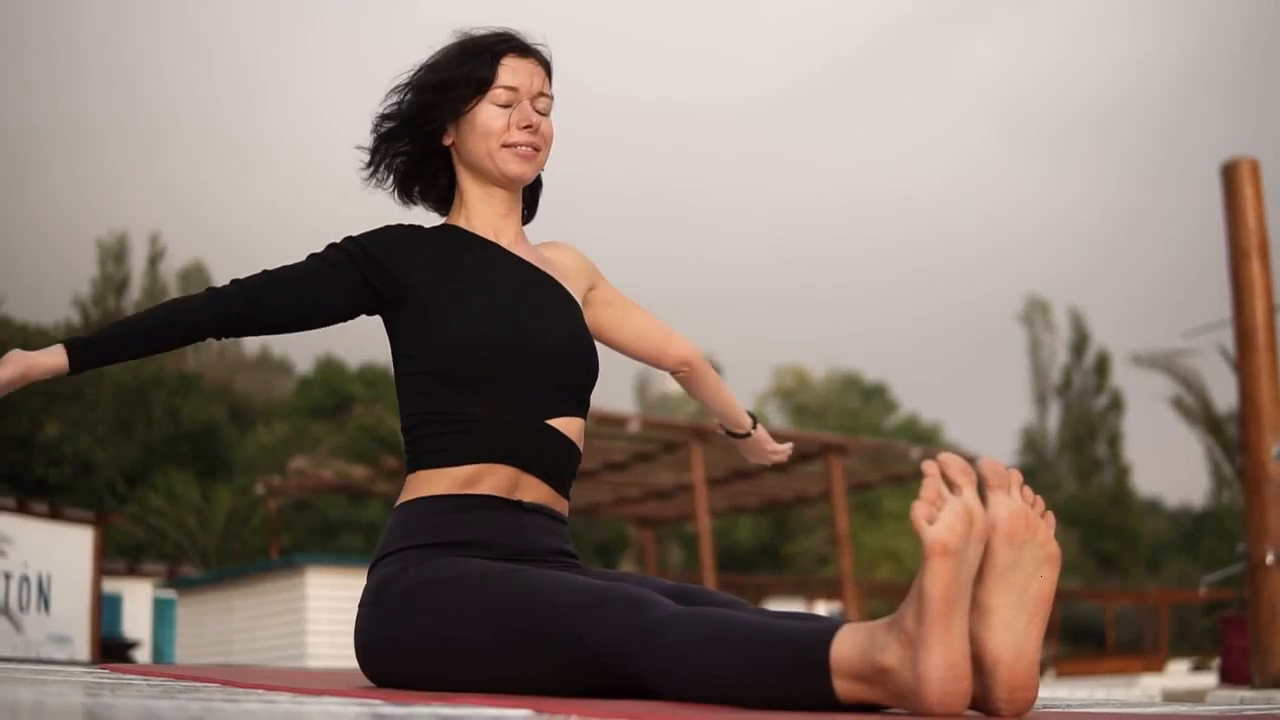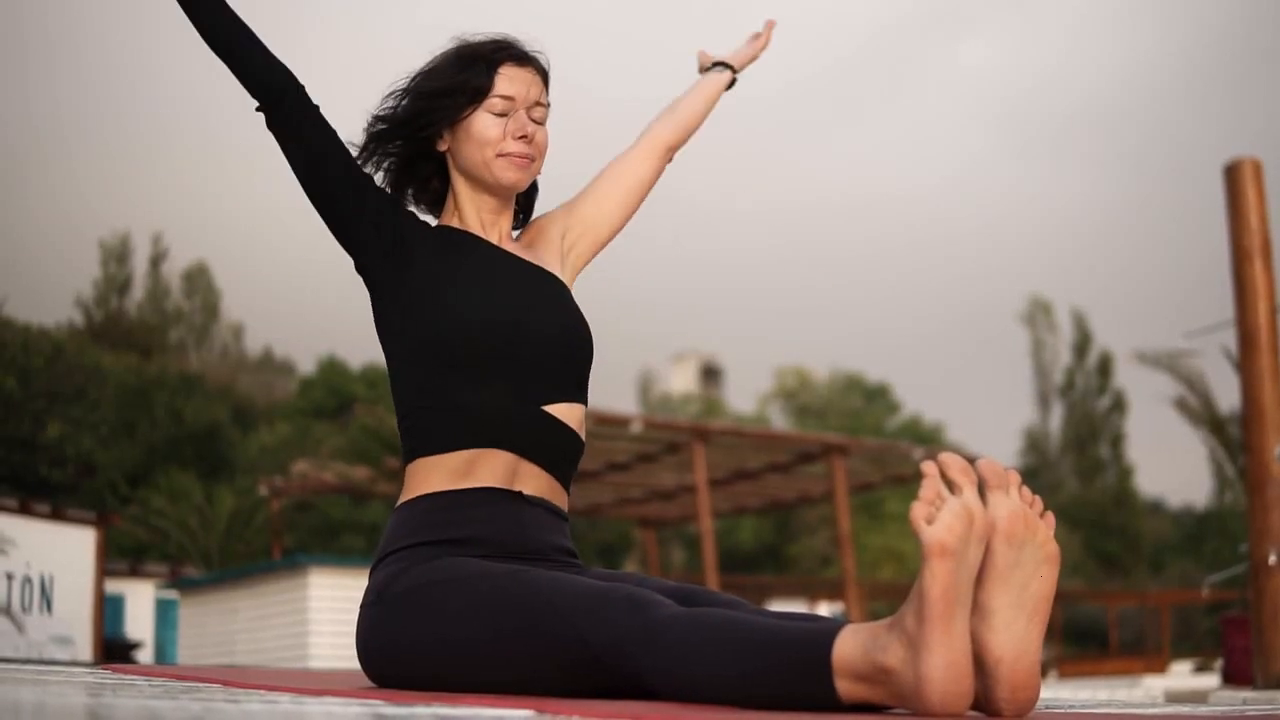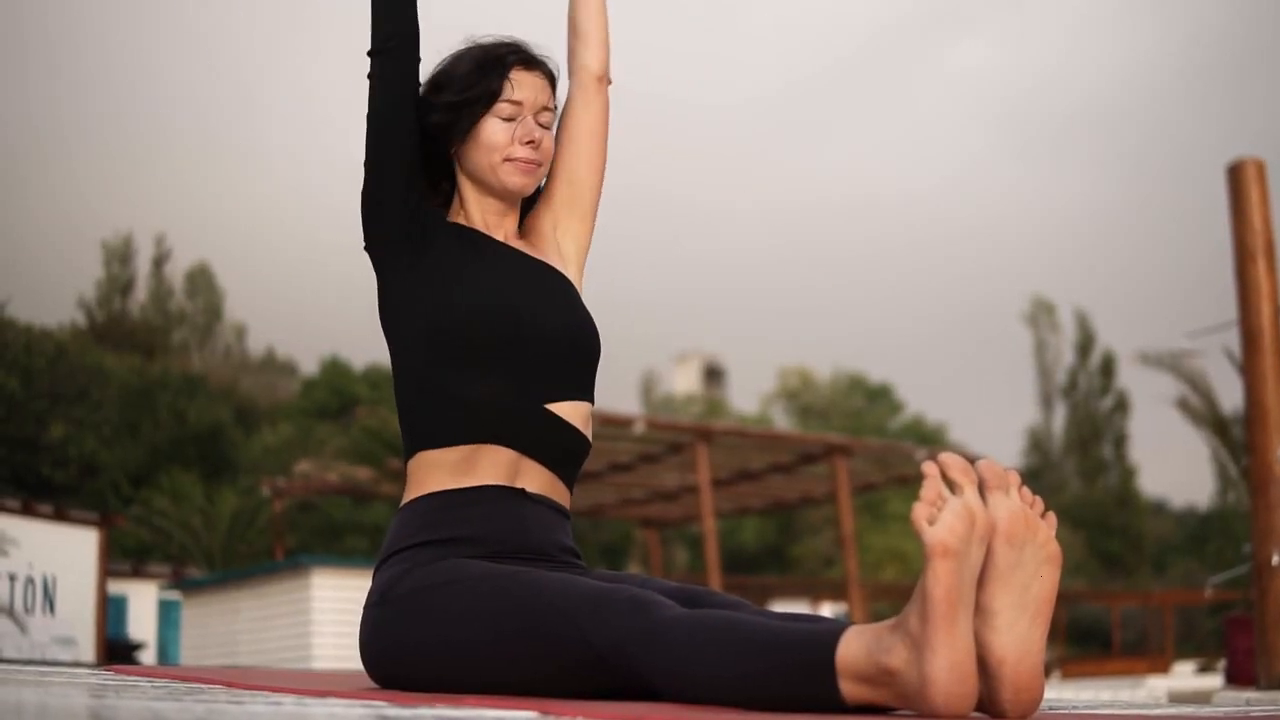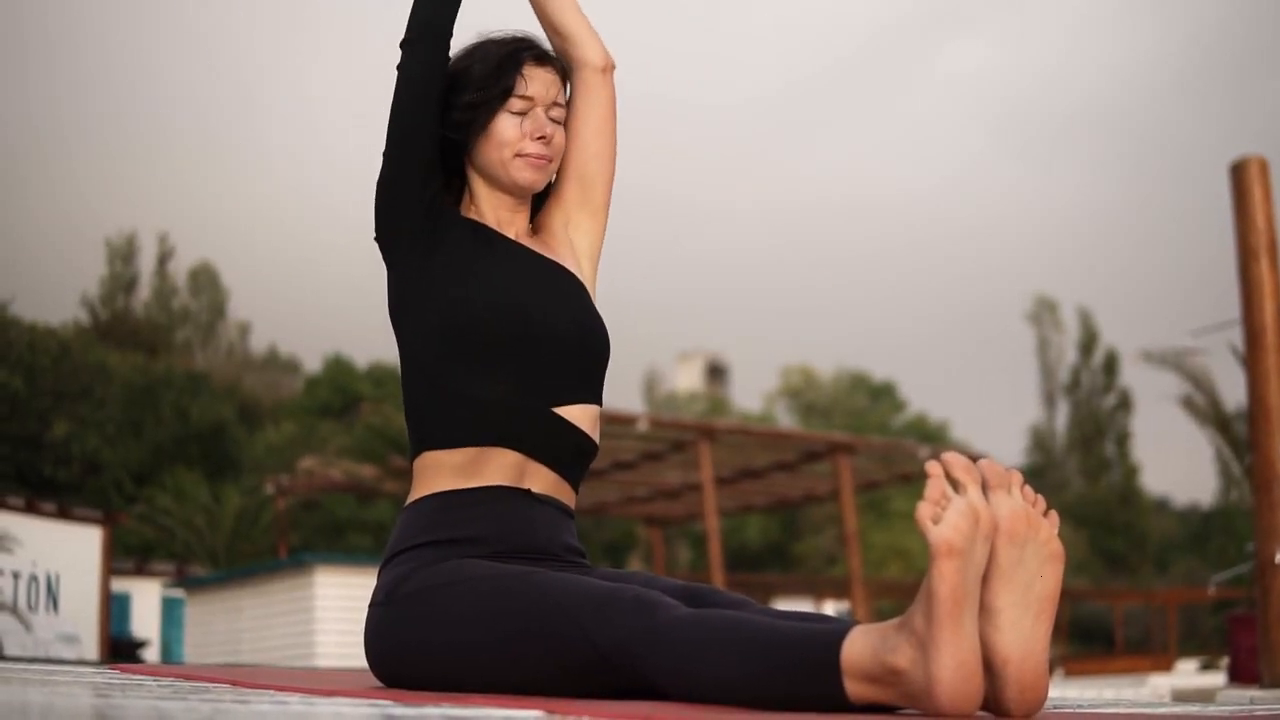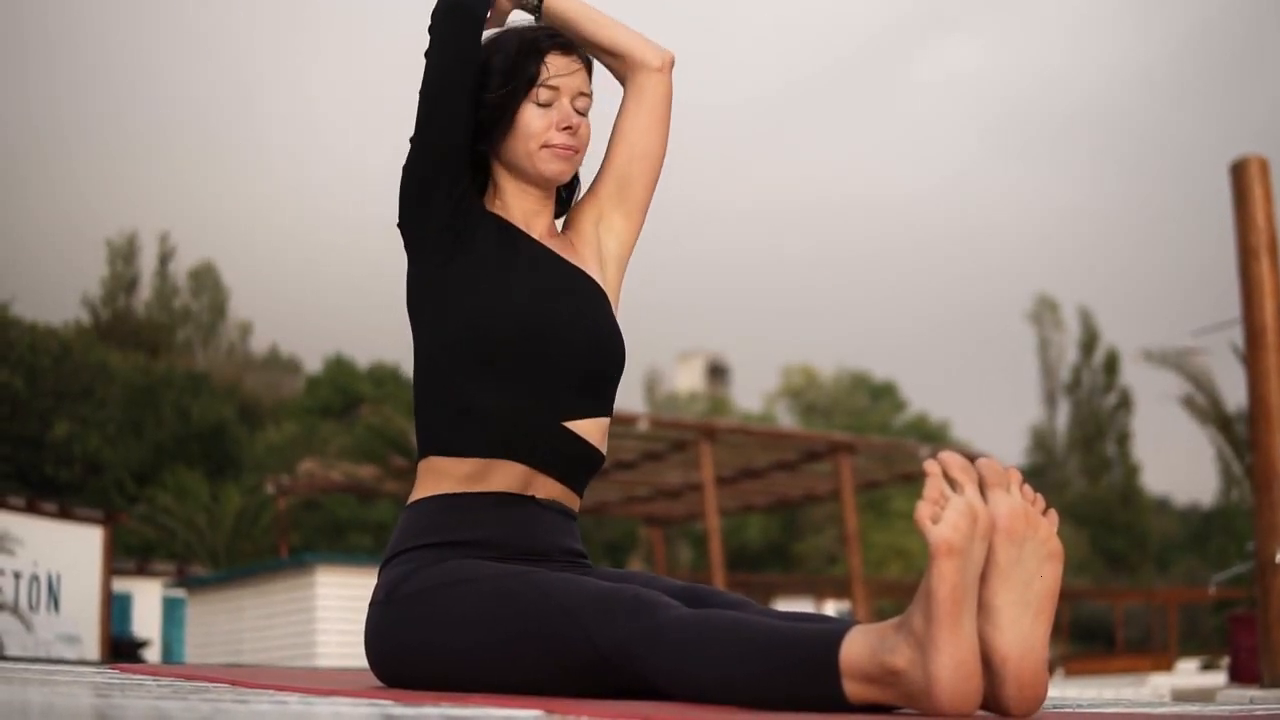
dt=1s
person 1, frame 1
left shoulder: (565, 271)
right shoulder: (404, 259)
left elbow: (683, 354)
right elbow: (234, 307)
left wrist: (744, 426)
left hip: (545, 566)
right hip: (434, 575)
left knee: (711, 614)
right knee: (640, 624)
person 1, frame 2
left shoulder: (546, 256)
right shoulder: (400, 248)
left elbow: (656, 143)
right elbow: (289, 109)
left hip: (547, 563)
right hip: (430, 578)
left knee: (718, 622)
right knee: (637, 631)
left ankle: (965, 648)
person 1, frame 3
left shoulder: (554, 248)
right shoulder: (411, 244)
left elbow: (591, 73)
right elbow: (393, 61)
left hip: (545, 564)
right hip: (437, 579)
left knee: (718, 617)
right knee: (638, 628)
left ankle: (974, 649)
right ankle: (895, 660)
person 1, frame 4
left shoulder: (567, 244)
right shoulder: (423, 238)
left elbow: (594, 63)
left hip: (551, 563)
right hip: (441, 579)
left knee: (718, 615)
right knee: (644, 627)
left ankle: (982, 649)
right ankle: (899, 660)
person 1, frame 5
left shoulder: (595, 243)
right shoulder: (445, 227)
left elbow: (651, 64)
left hip: (552, 565)
right hip: (441, 582)
left knee: (723, 617)
right knee: (639, 626)
left ankle: (982, 650)
right ankle: (900, 660)
